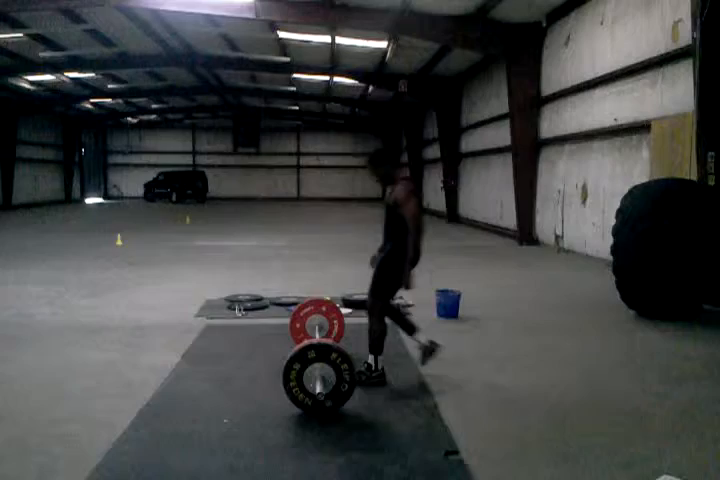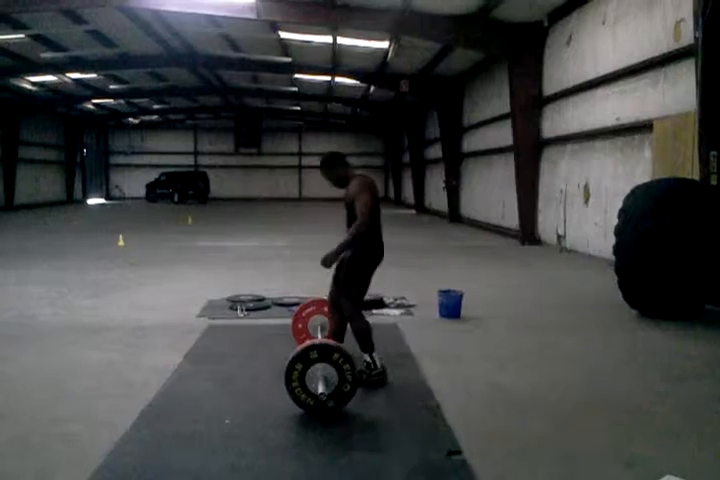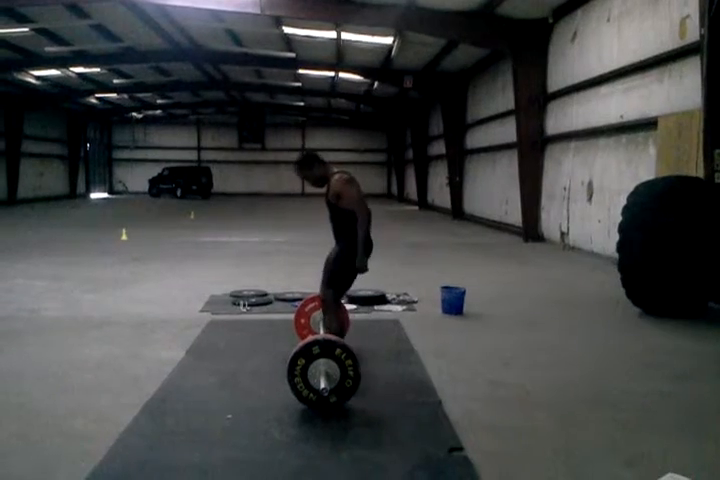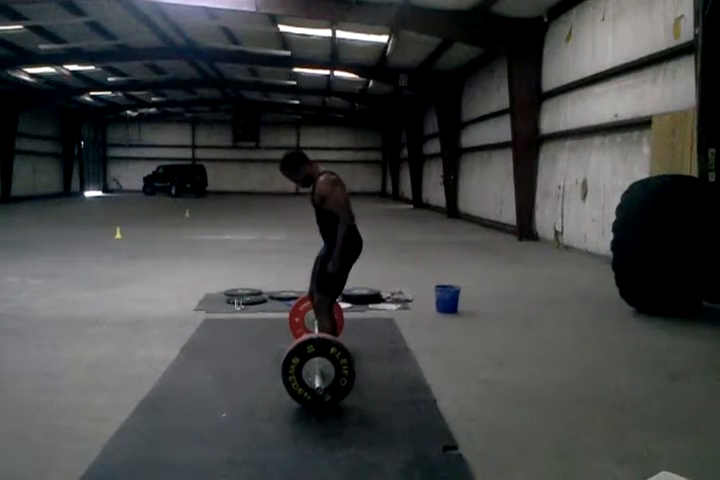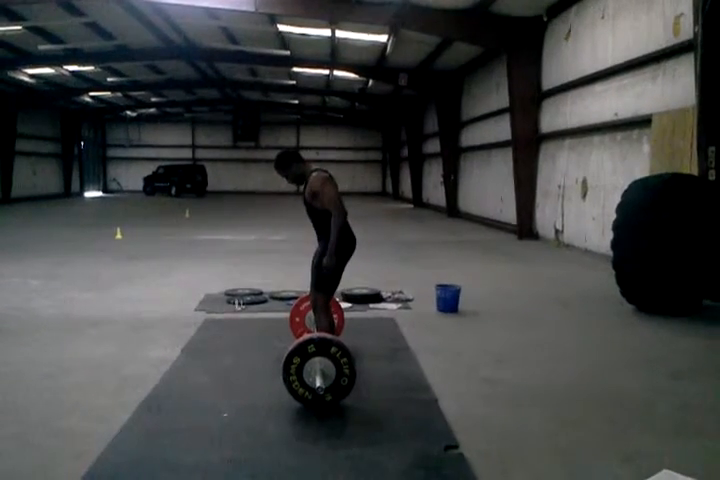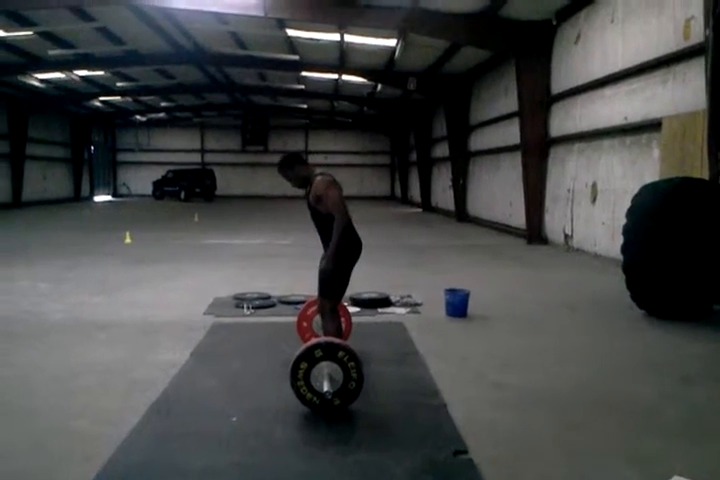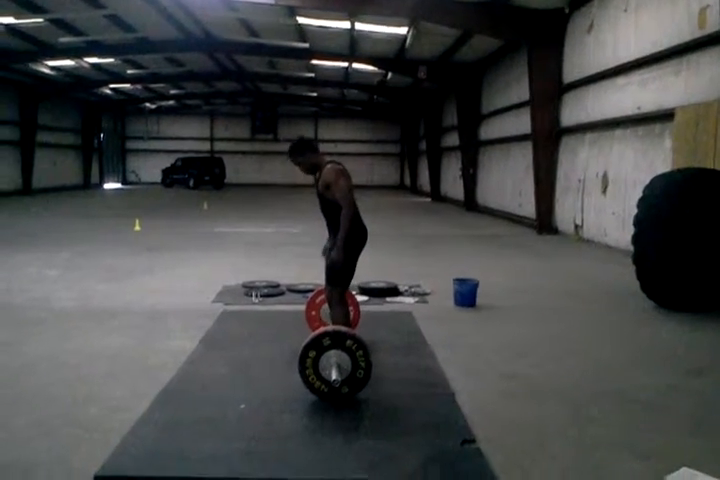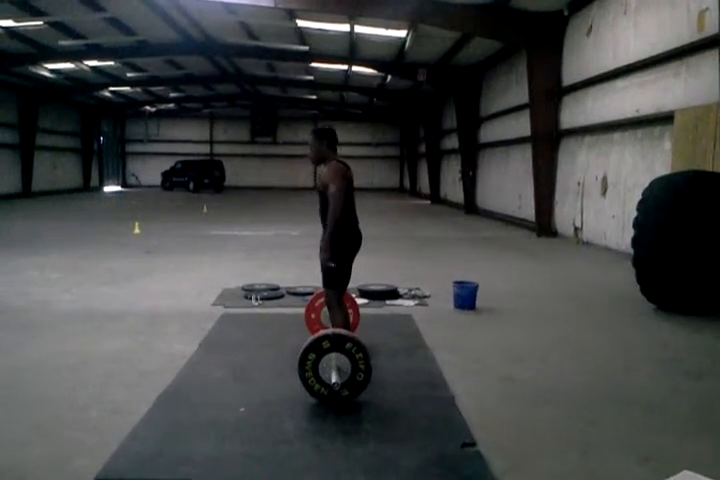
dt=0.4s
person 1, frame 1
left shoulder: (404, 189)
right shoulder: (396, 187)
left elbow: (415, 230)
left wrist: (406, 269)
right wrist: (381, 251)
left hip: (400, 254)
right hip: (393, 252)
left knee: (375, 307)
right knee: (382, 305)
left ankle: (374, 369)
right ankle: (423, 342)
person 1, frame 2
left shoulder: (358, 185)
right shoulder: (354, 185)
left elbow: (362, 222)
left wrist: (336, 252)
left hip: (365, 251)
right hip: (358, 250)
left knee: (350, 307)
right knee: (335, 300)
left ankle: (374, 367)
person 1, frame 3
left shoulder: (341, 182)
right shoulder: (333, 183)
left elbow: (363, 214)
left wrist: (361, 255)
left hip: (352, 247)
right hip: (344, 245)
left knee: (329, 301)
right knee: (327, 299)
person 1, frame 4
left shoulder: (326, 183)
right shoulder: (320, 182)
left elbow: (346, 218)
left wrist: (336, 258)
left hip: (342, 247)
right hip: (333, 244)
left knee: (322, 303)
right knee: (314, 296)
person 1, frame 5
left shoulder: (318, 180)
right shoulder: (312, 181)
left elbow: (339, 213)
left wrist: (331, 253)
left hip: (336, 245)
right hip: (328, 242)
left knee: (319, 303)
right knee: (316, 299)
person 1, frame 6
left shoulder: (322, 183)
right shoulder: (314, 185)
left elbow: (342, 217)
left wrist: (330, 256)
right wrist: (329, 254)
left hip: (342, 249)
right hip: (336, 249)
left knee: (327, 307)
right knee: (325, 305)
person 1, frame 7
left shoulder: (332, 171)
right shoulder: (323, 173)
left elbow: (348, 208)
left wrist: (340, 246)
right wrist: (331, 241)
left hip: (348, 238)
right hip: (341, 237)
left knee: (335, 296)
right knee: (334, 295)
person 1, frame 8
left shoulder: (333, 170)
right shoulder: (331, 168)
left elbow: (334, 210)
left wrist: (325, 246)
right wrist: (326, 243)
left hip: (342, 240)
right hip: (339, 239)
left knee: (334, 299)
right knee: (333, 298)
